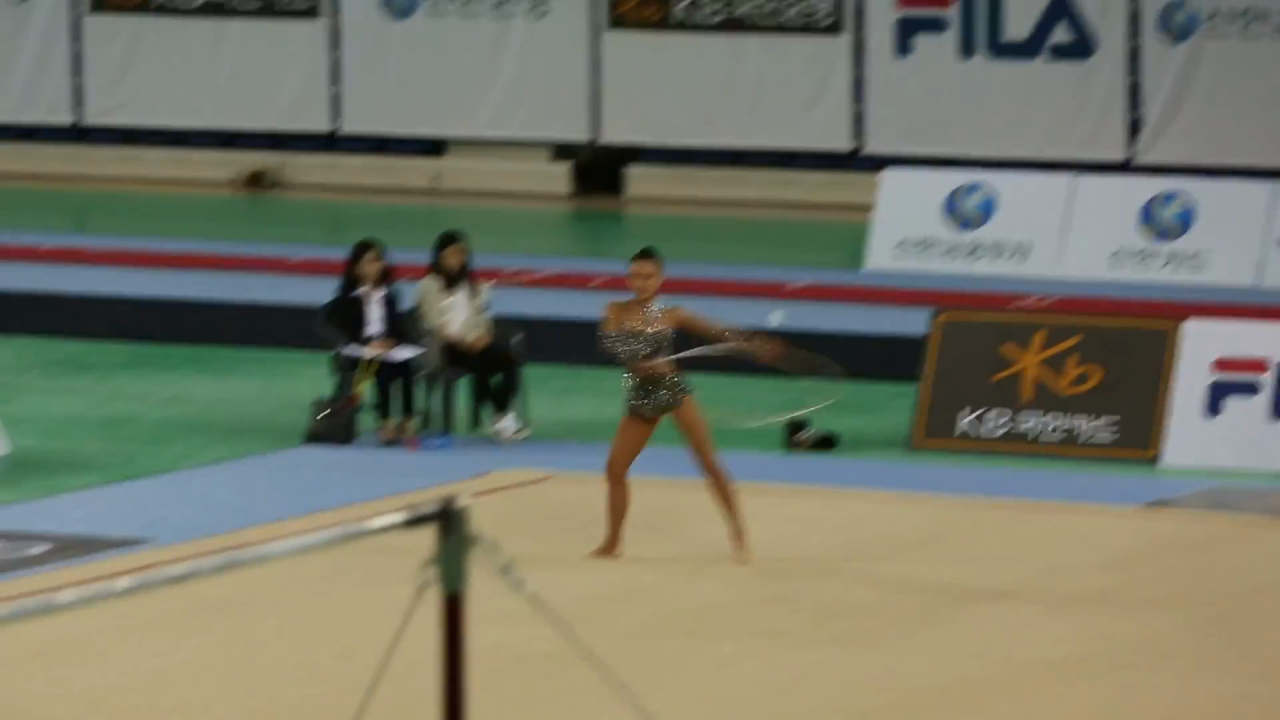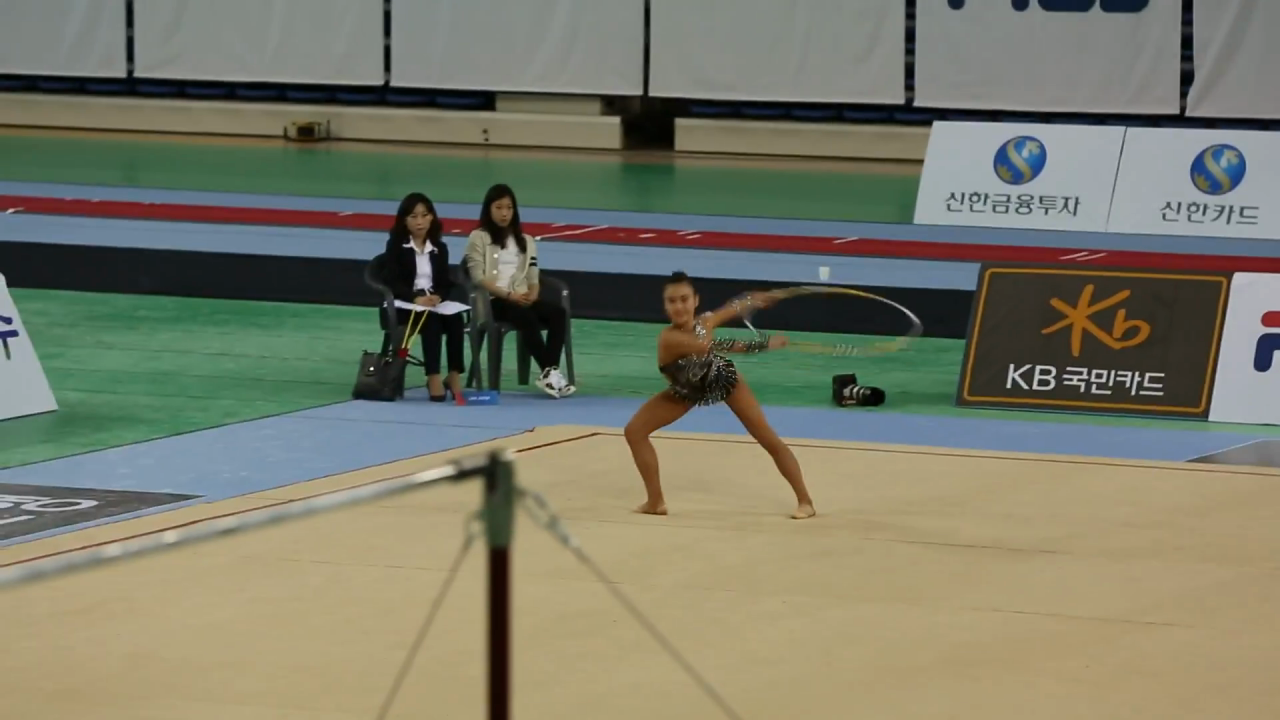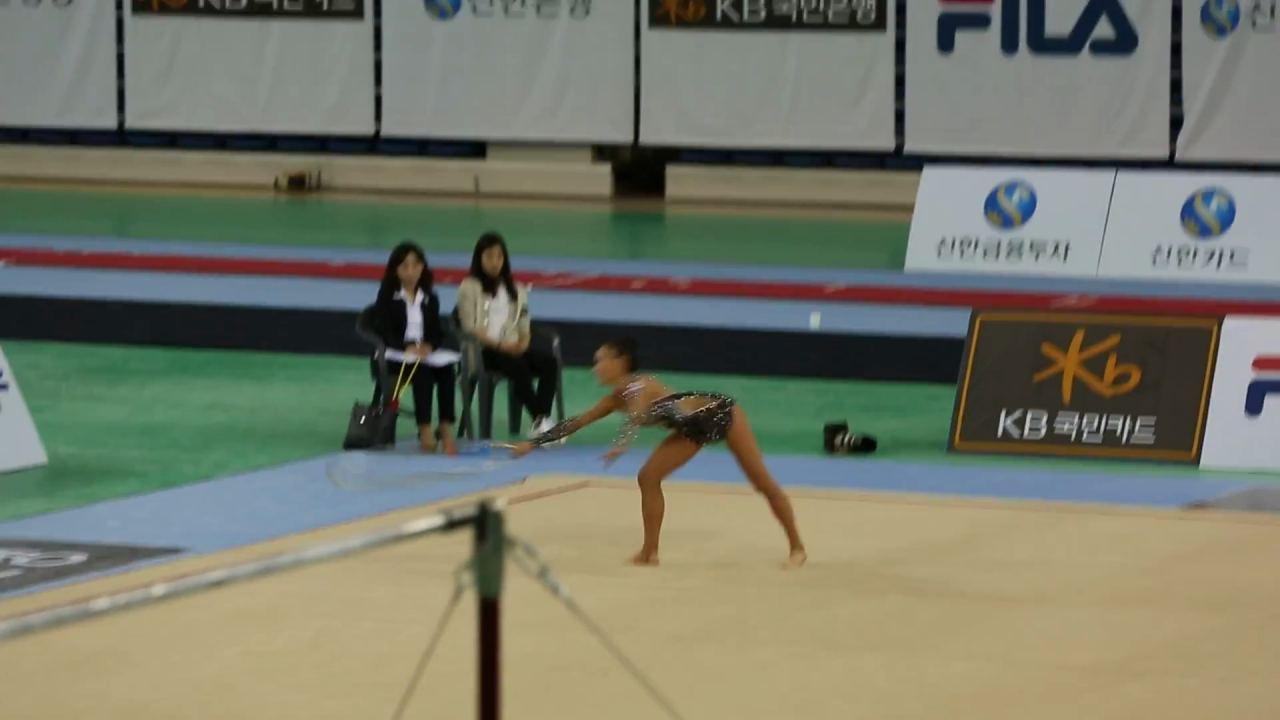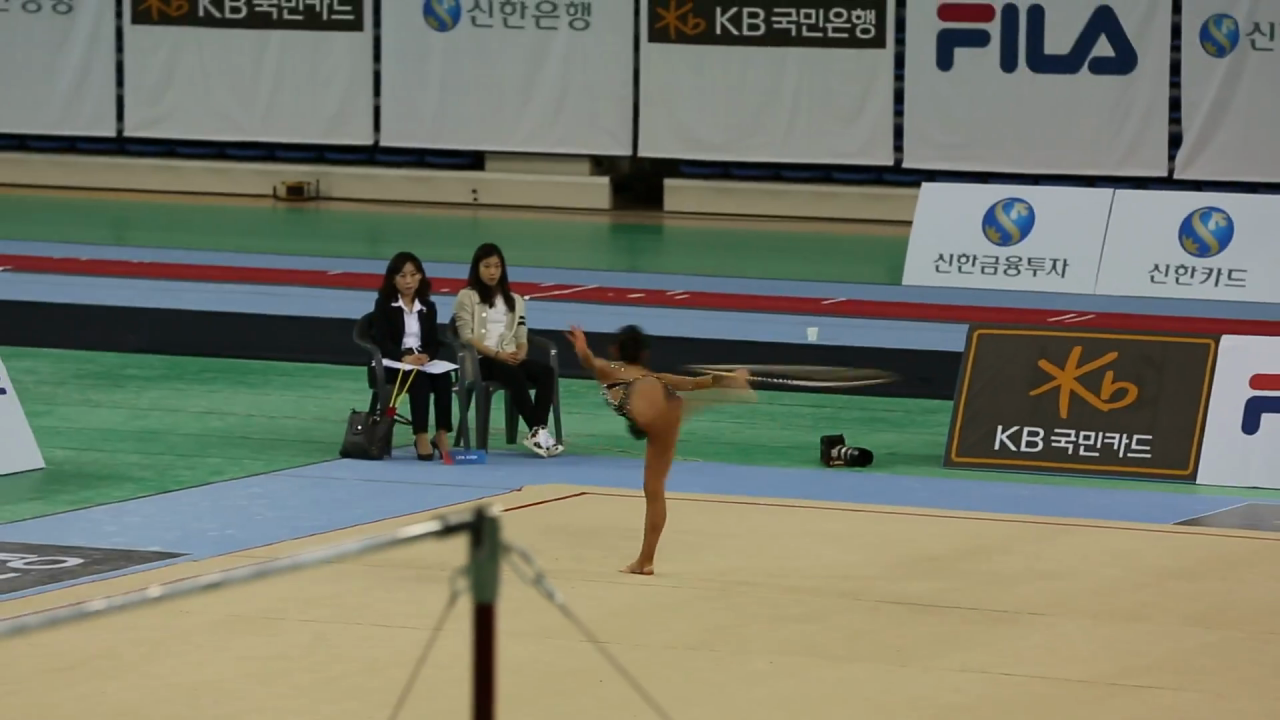
dt=0.3s
person 1, frame 1
left shoulder: (669, 313)
right shoulder: (615, 312)
left elbow: (711, 329)
right elbow: (611, 345)
left wrist: (739, 340)
right wrist: (641, 362)
left hip: (672, 391)
right hip: (641, 398)
left knee: (709, 463)
right knee: (615, 470)
left ankle: (738, 534)
right ankle: (612, 542)
person 1, frame 2
left shoulder: (706, 321)
right shoulder: (669, 338)
left elbow: (734, 307)
right elbow: (717, 348)
left wrist: (758, 298)
right wrist: (766, 343)
left hip: (722, 379)
right hip: (686, 391)
left knee: (769, 439)
right knee: (633, 432)
left ankle: (804, 500)
right ankle: (655, 501)
person 1, frame 3
left shoulder: (640, 384)
right shoulder: (618, 395)
left elbow: (638, 417)
right elbow: (578, 422)
left wrist: (620, 446)
right wrist: (533, 442)
left hip: (720, 413)
right hip: (692, 428)
left knee: (762, 482)
right knee: (648, 478)
left ankle: (797, 547)
right ankle: (650, 550)
person 1, frame 4
left shoulder: (611, 368)
right shoulder: (648, 374)
right elbow: (692, 383)
left hip: (647, 402)
right hip: (666, 400)
right knee: (653, 489)
right ankle: (645, 560)
person 2, frame 1
left shoulder: (475, 287)
right shoulder: (429, 285)
left elbow: (484, 321)
right elbow: (431, 324)
left wrist: (483, 338)
right wrist: (460, 341)
left hip: (475, 345)
right hip: (445, 346)
left knee: (508, 357)
right knee: (480, 362)
left ankle: (504, 415)
right ankle: (501, 417)
person 2, frame 2
left shoulder: (525, 241)
right shoulder: (478, 238)
left elbow: (533, 277)
right elbow: (478, 277)
left wrist: (532, 294)
right wrist: (509, 295)
left hip: (523, 299)
right hip: (493, 300)
left knee: (558, 312)
right knee: (527, 317)
left ankle: (551, 370)
right ankle: (548, 372)
person 2, frame 3
left shoulder: (517, 290)
right shoulder: (469, 287)
left elbow: (524, 326)
right elbow: (469, 327)
left wrist: (523, 343)
right wrist: (499, 344)
left hip: (513, 348)
right hip: (483, 349)
left knee: (548, 361)
right knee: (518, 366)
left ankle: (542, 419)
right ankle: (539, 420)
person 2, frame 4
left shoulder: (514, 300)
right shoulder: (467, 297)
left elbow: (521, 336)
right elbow: (466, 336)
left wrist: (520, 352)
right wrist: (497, 354)
left hip: (511, 358)
right hip: (481, 360)
left knee: (546, 371)
right knee: (515, 376)
left ankle: (539, 430)
right ankle: (536, 431)
person 3, frame 1
left shoulder: (390, 294)
right shoulder: (347, 293)
left elbow: (398, 327)
right elbow: (343, 327)
left wrist: (389, 342)
right wrist: (367, 344)
left hip: (385, 347)
left knee: (405, 365)
right knee: (383, 366)
left ankle: (406, 420)
right ankle: (385, 422)
person 3, frame 2
left shoulder: (439, 248)
right shoulder: (395, 246)
left elbow: (446, 283)
right elbow: (393, 282)
left wrist: (437, 297)
right wrist: (416, 299)
left hip: (435, 302)
right hip: (404, 305)
left knee: (455, 320)
right knee: (432, 322)
left ankle: (454, 376)
right ankle: (433, 377)
person 3, frame 3
left shoulder: (430, 297)
right shoulder: (386, 295)
left elbow: (437, 332)
right elbow: (384, 332)
left wrist: (428, 346)
right wrist: (407, 348)
left hip: (425, 352)
right hip: (395, 354)
left knee: (447, 369)
right knee: (422, 370)
left ankle: (446, 425)
right ankle: (425, 427)
person 3, frame 4
left shoulder: (428, 307)
right shoulder: (384, 304)
left elbow: (434, 342)
right elbow: (381, 341)
left wrist: (426, 356)
right wrist: (404, 357)
left hip: (422, 361)
right hip: (392, 363)
left knee: (444, 379)
right knee: (419, 380)
left ankle: (442, 434)
right ankle: (421, 436)
